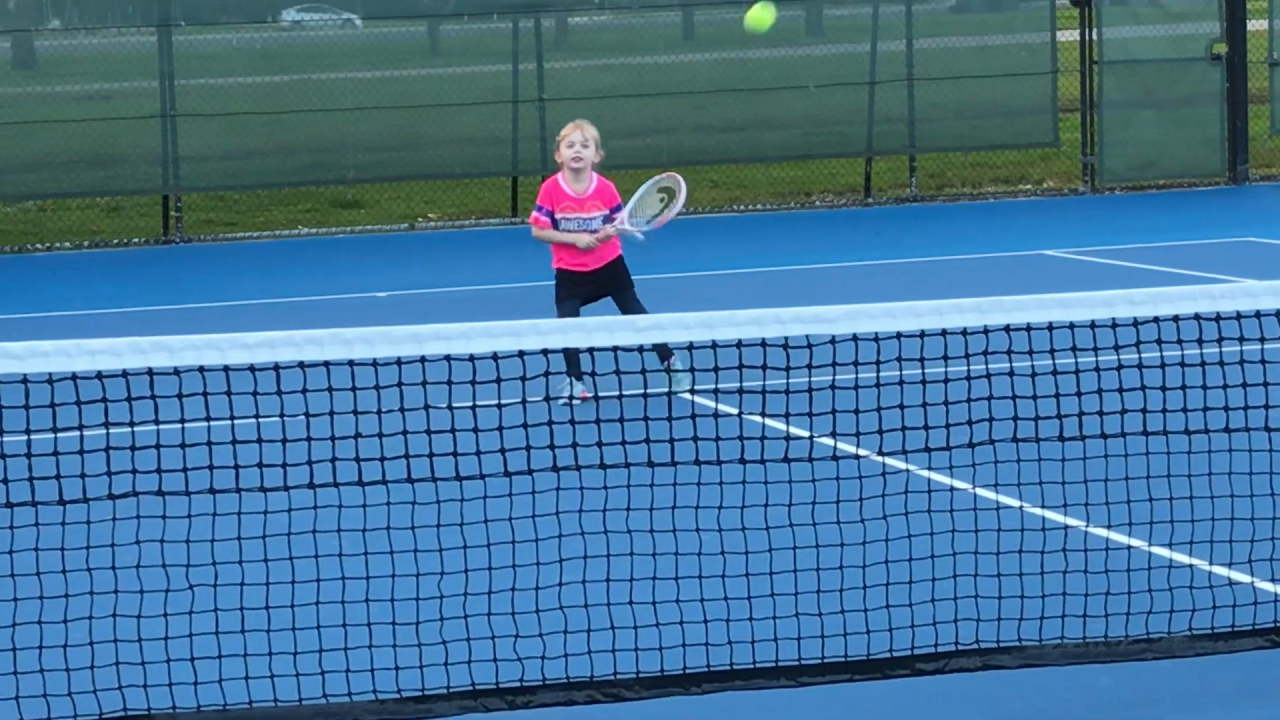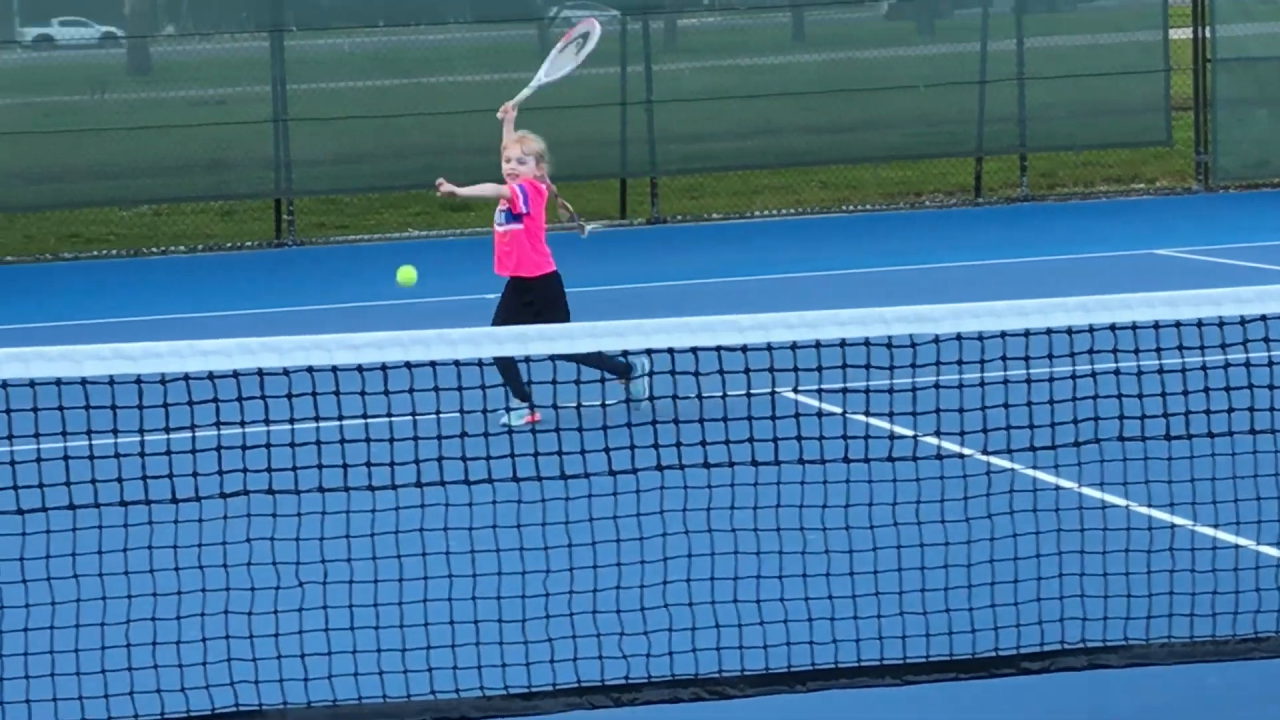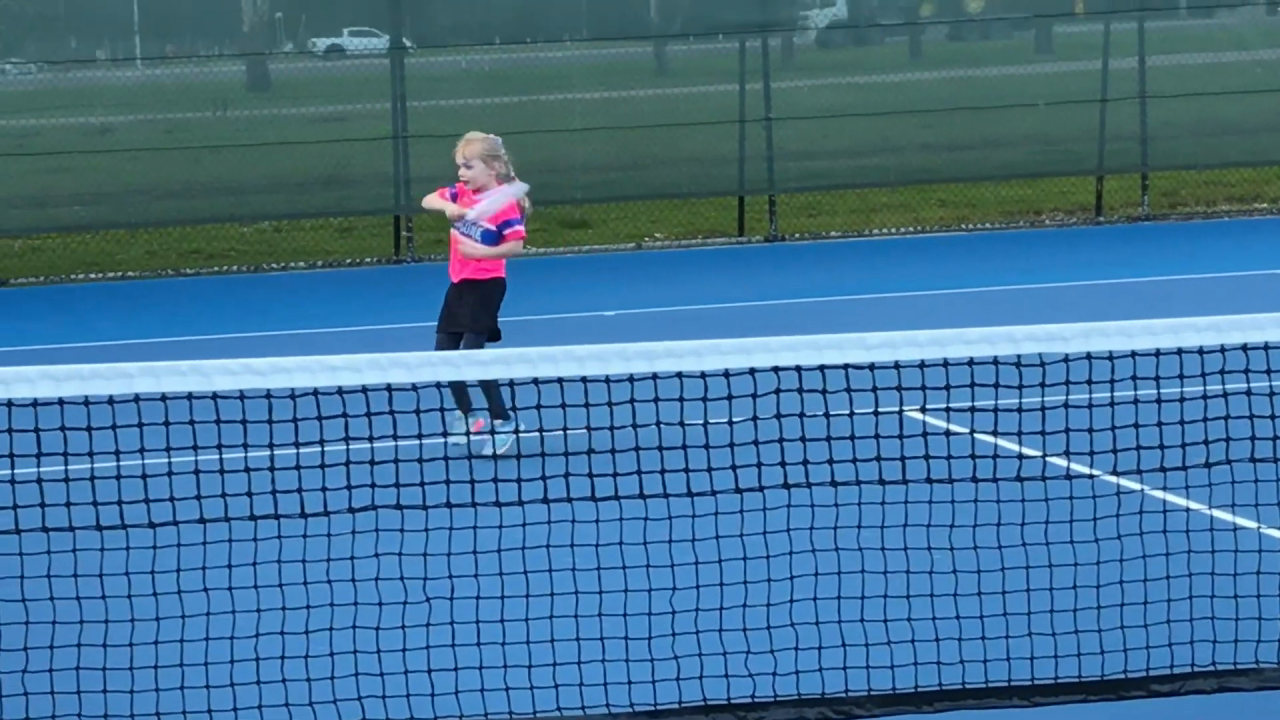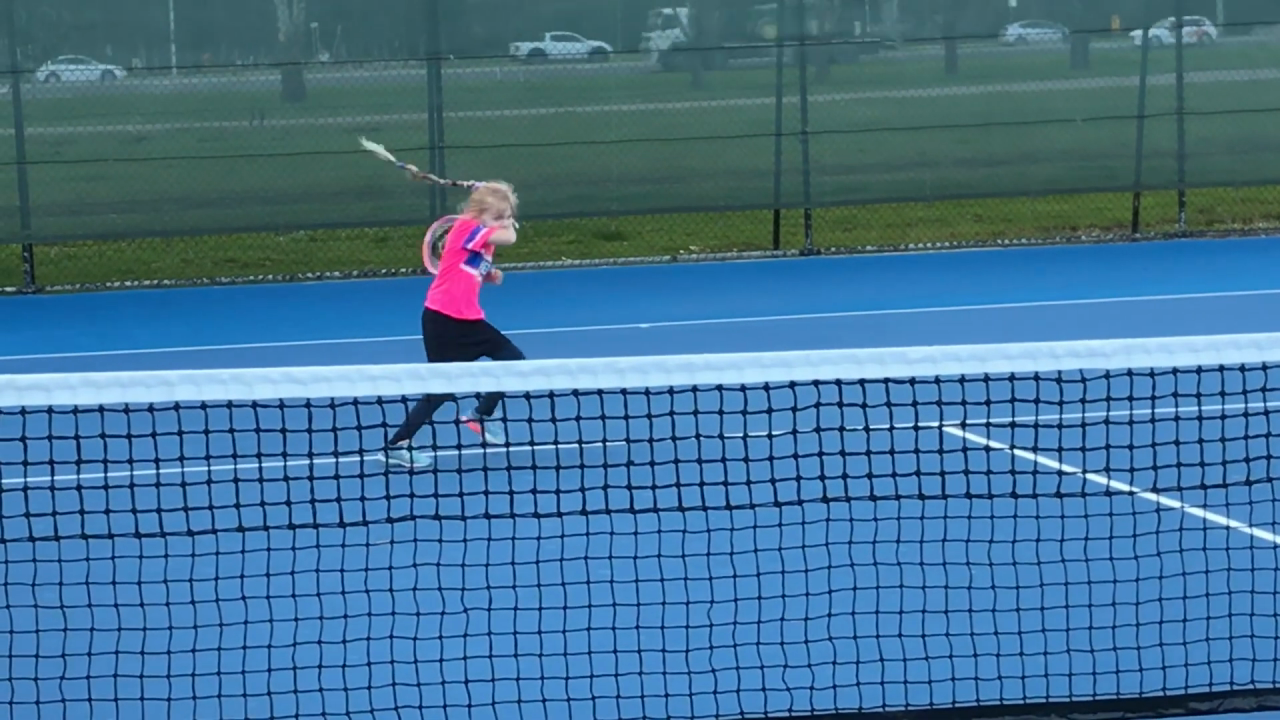
dt=0.5s
person 1, frame 1
left shoulder: (606, 189)
right shoulder: (550, 189)
left elbow: (618, 224)
right elbow: (538, 230)
left wrist: (603, 235)
right wrist: (572, 239)
left hip: (608, 262)
right hip: (570, 267)
left knee: (636, 314)
left ankle: (671, 362)
right ankle: (575, 379)
person 1, frame 2
left shoulder: (532, 189)
right shoulder: (515, 185)
left elbow: (496, 190)
right elbow: (507, 152)
left wrist: (457, 190)
right wrist: (508, 121)
left hip: (539, 280)
right hip: (519, 282)
left ankle: (630, 370)
right ankle: (523, 404)
person 1, frame 3
left shoulder: (506, 203)
right shoulder: (461, 191)
left elbow: (516, 244)
right elbow: (429, 201)
left wrist: (480, 250)
right wrist: (445, 205)
left hip: (487, 285)
right hip: (460, 283)
left knee: (471, 352)
right knee: (443, 350)
left ankle: (502, 422)
right ankle: (465, 414)
person 1, frame 4
left shoulder: (486, 239)
right shoulder: (465, 227)
right elbow: (509, 238)
left wrist: (493, 274)
right wrist: (506, 223)
left hip: (469, 317)
right hip: (443, 316)
left knee: (514, 359)
left ankle: (481, 416)
right ankle: (400, 443)
